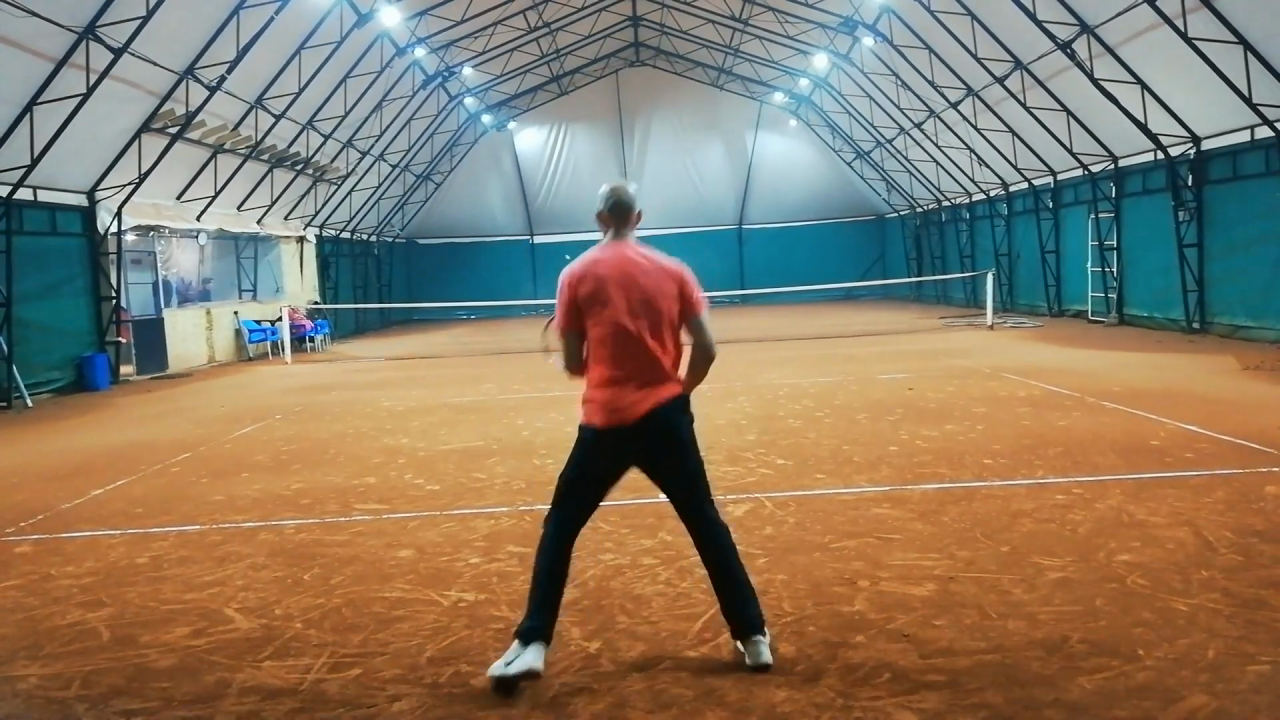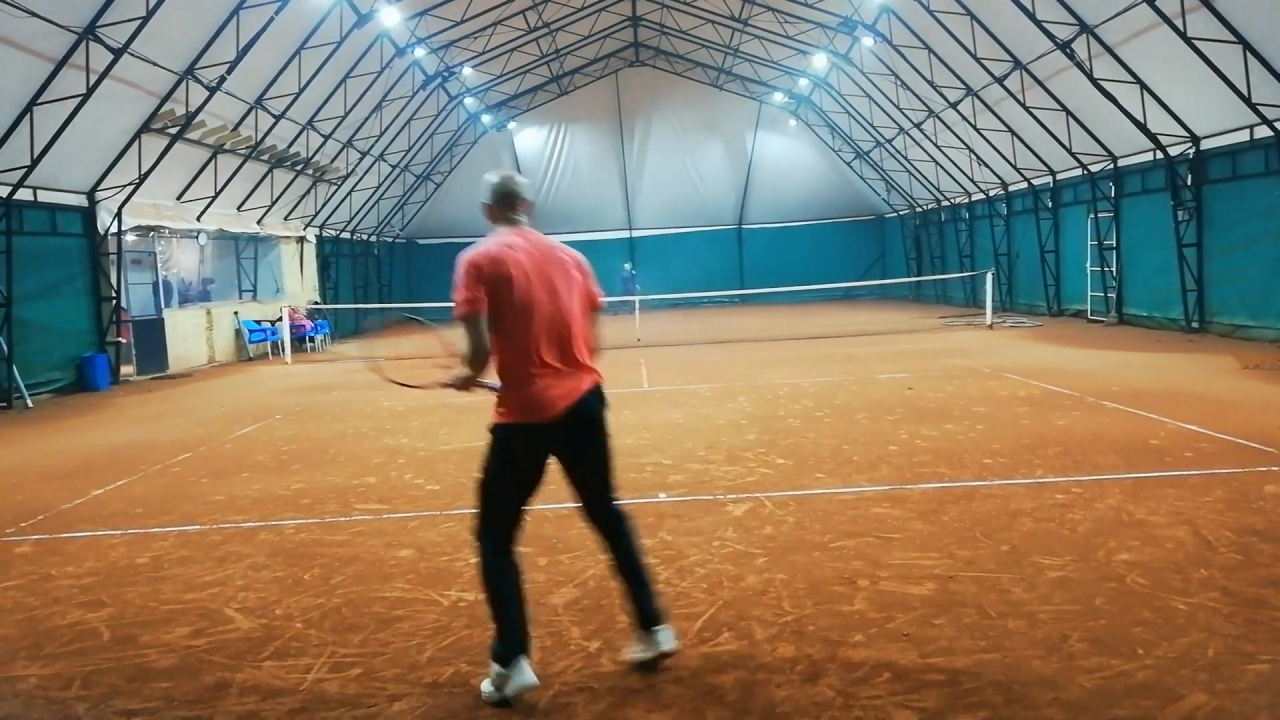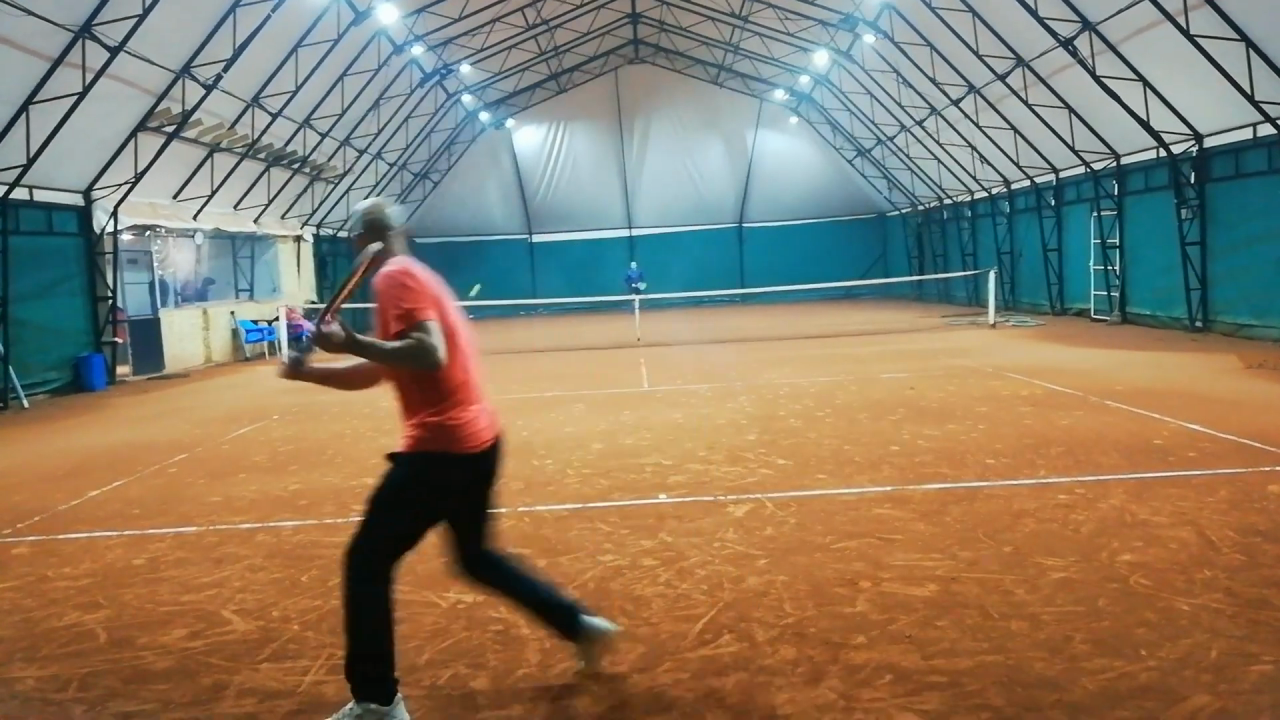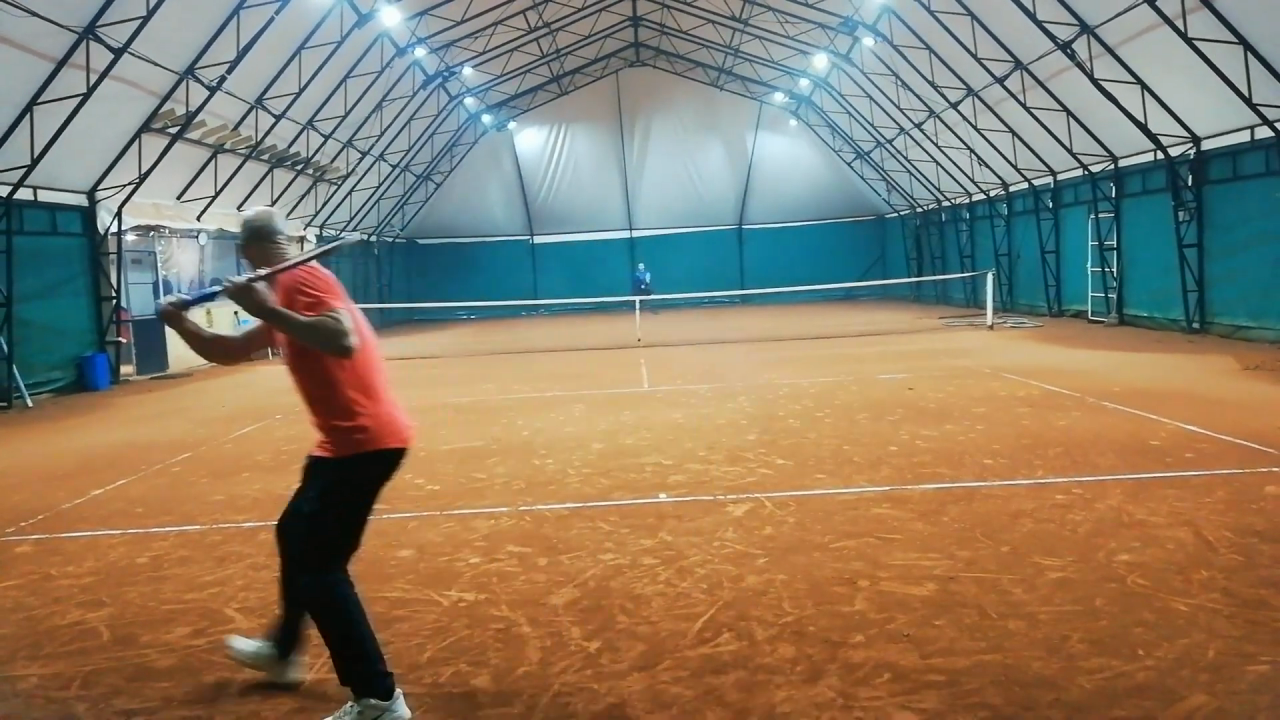
dt=0.3s
person 1, frame 1
left shoulder: (576, 275)
right shoulder: (673, 271)
left elbow: (573, 364)
right elbow: (705, 348)
left hip: (605, 420)
right hip: (664, 414)
left knee: (560, 527)
right knee: (706, 524)
left ankle: (531, 645)
right ankle: (751, 637)
person 1, frame 2
left shoulder: (477, 260)
right shoulder: (570, 257)
left elbow: (481, 351)
right elbow: (589, 336)
left wrist: (466, 377)
left hip: (526, 415)
right hip: (583, 403)
left knee: (495, 534)
right knee: (607, 515)
left ankle: (513, 661)
right ankle: (653, 628)
person 1, frame 3
left shoulder: (394, 278)
right shoulder: (422, 278)
left elbow: (429, 358)
right elbow: (375, 372)
left wrist: (350, 343)
right wrist: (311, 372)
left hip: (440, 445)
right hip: (478, 438)
left knee: (366, 562)
right knee: (474, 557)
right ankle: (581, 626)
person 1, frame 4
left shoulder: (304, 277)
right shoulder: (283, 292)
left elbow: (343, 341)
right elbow: (229, 352)
left wrist: (269, 311)
right wrist: (182, 324)
left hip: (363, 441)
right hip: (356, 438)
left knee: (317, 565)
right knee: (297, 539)
right ankle: (282, 653)
